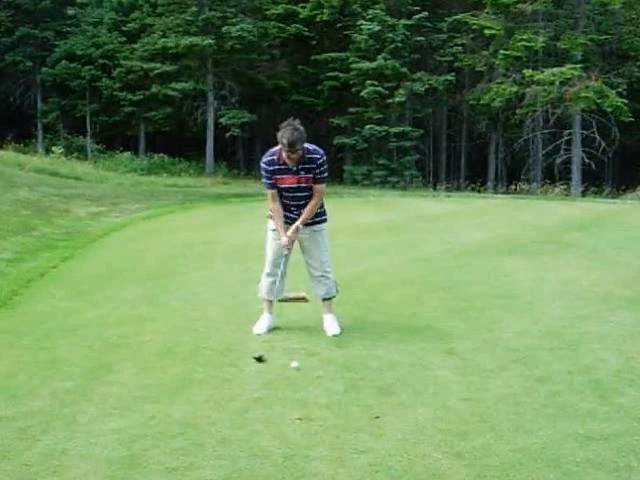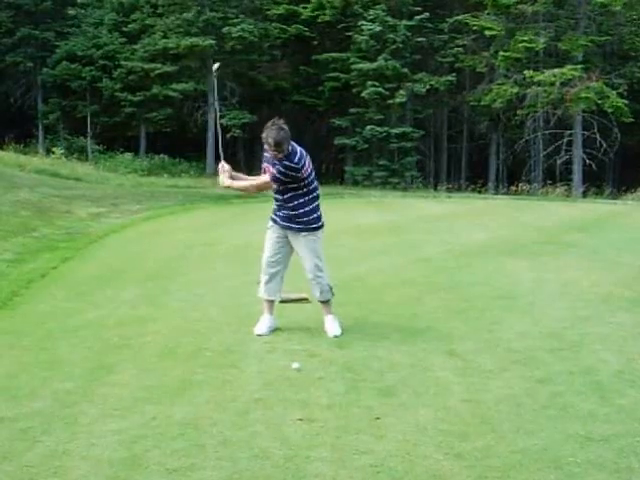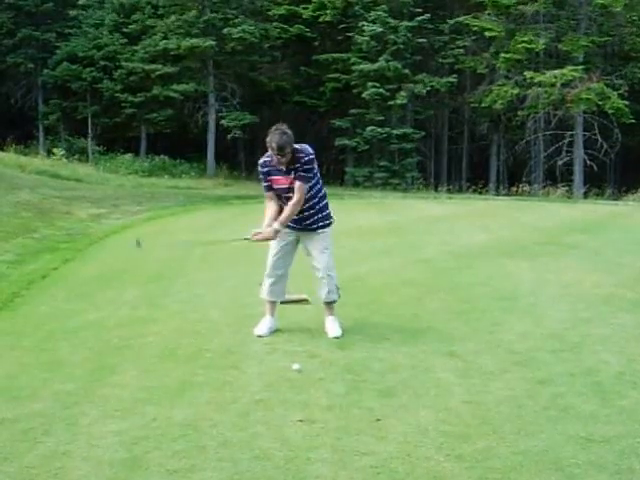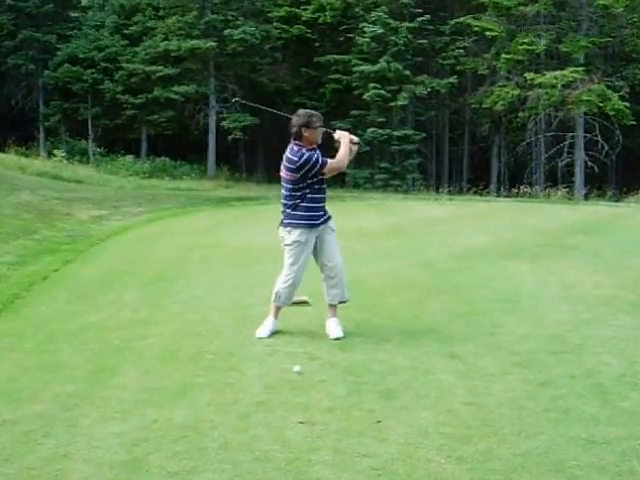
dt=0.5s
person 1, frame 1
left shoulder: (317, 157)
right shoulder: (269, 160)
left elbow: (318, 197)
right elbow: (273, 200)
left wrist: (298, 227)
right wrist: (283, 234)
left hip: (312, 220)
right hip: (280, 220)
left knee: (320, 267)
right knee: (273, 267)
left ankle: (328, 314)
right ankle: (267, 315)
person 1, frame 2
left shoulder: (294, 161)
right shoulder: (271, 152)
left elbow: (261, 186)
right elbow: (263, 181)
left wrist: (229, 183)
right wrist: (232, 174)
left hip: (305, 224)
right hip: (279, 221)
left knee: (315, 269)
right knee: (270, 266)
left ankle: (329, 316)
right ankle: (268, 316)
person 1, frame 3
left shoulder: (306, 156)
right shoulder: (265, 164)
left elbow: (298, 199)
right elbow: (272, 200)
left wrist: (276, 228)
right wrist: (267, 225)
left hip: (316, 223)
right hip: (286, 224)
left knee: (325, 269)
right knee: (274, 268)
left ankle: (330, 317)
right ankle: (269, 317)
person 1, frame 4
left shoulder: (307, 150)
right shoulder: (299, 157)
left elbow: (327, 170)
right elbow: (338, 165)
left wrist: (347, 147)
right wrist: (344, 141)
left hip: (321, 222)
right hip: (298, 226)
left knee: (334, 267)
right knee: (292, 274)
left ankle: (332, 318)
right ankle: (272, 318)
